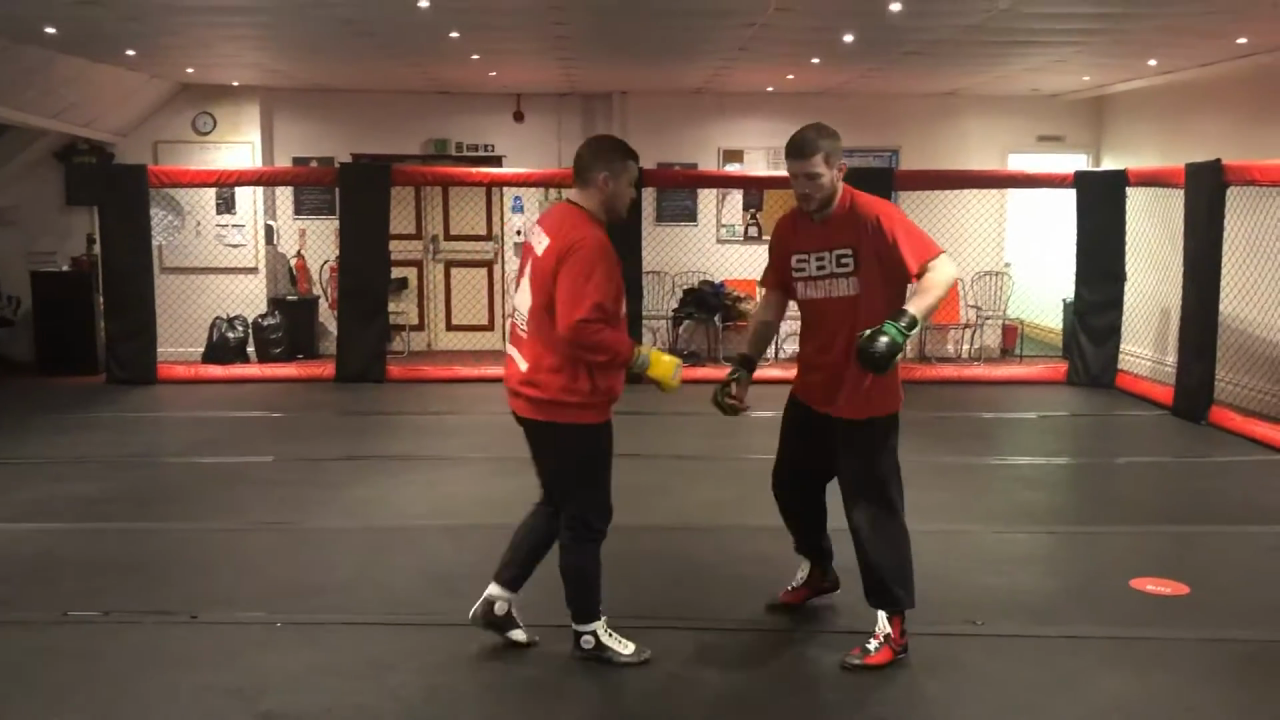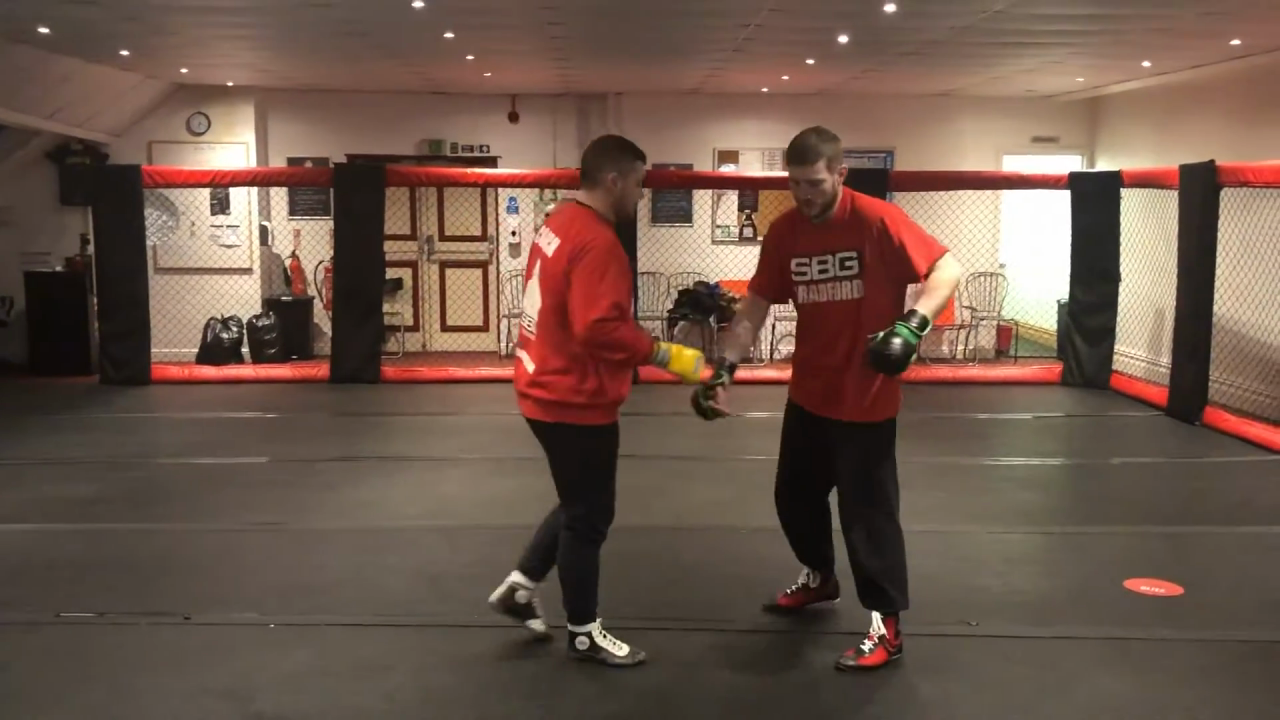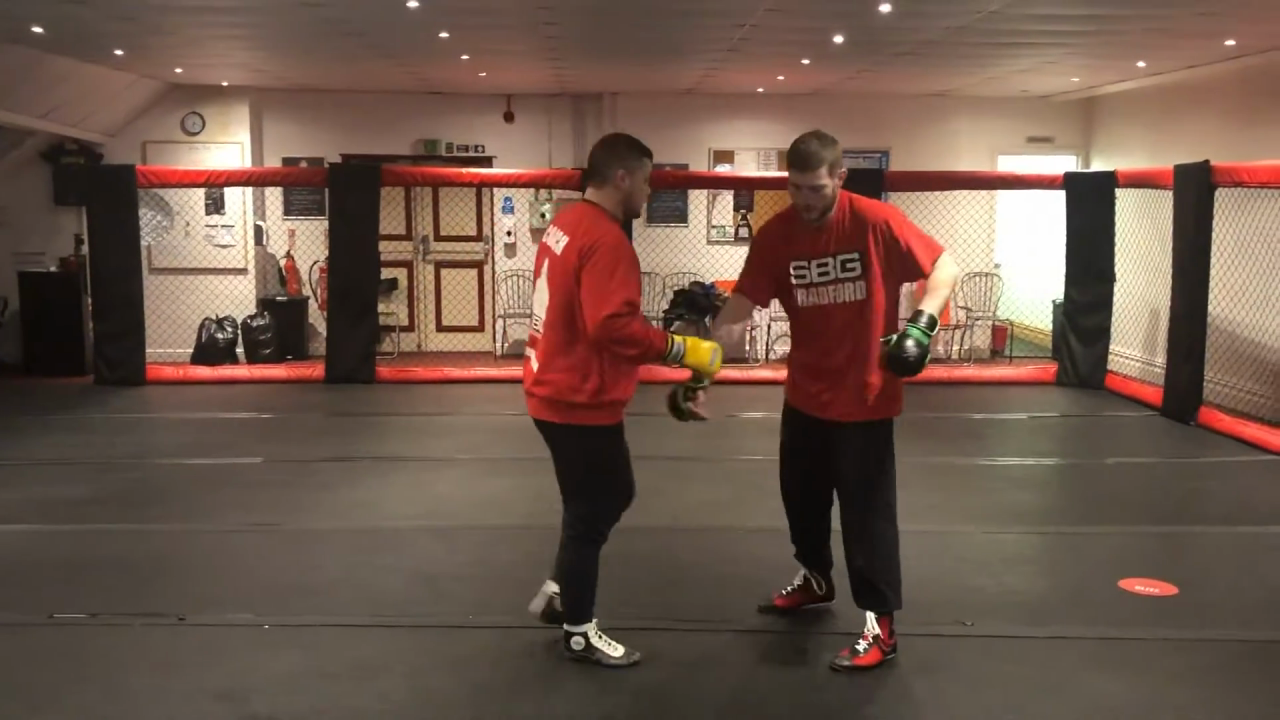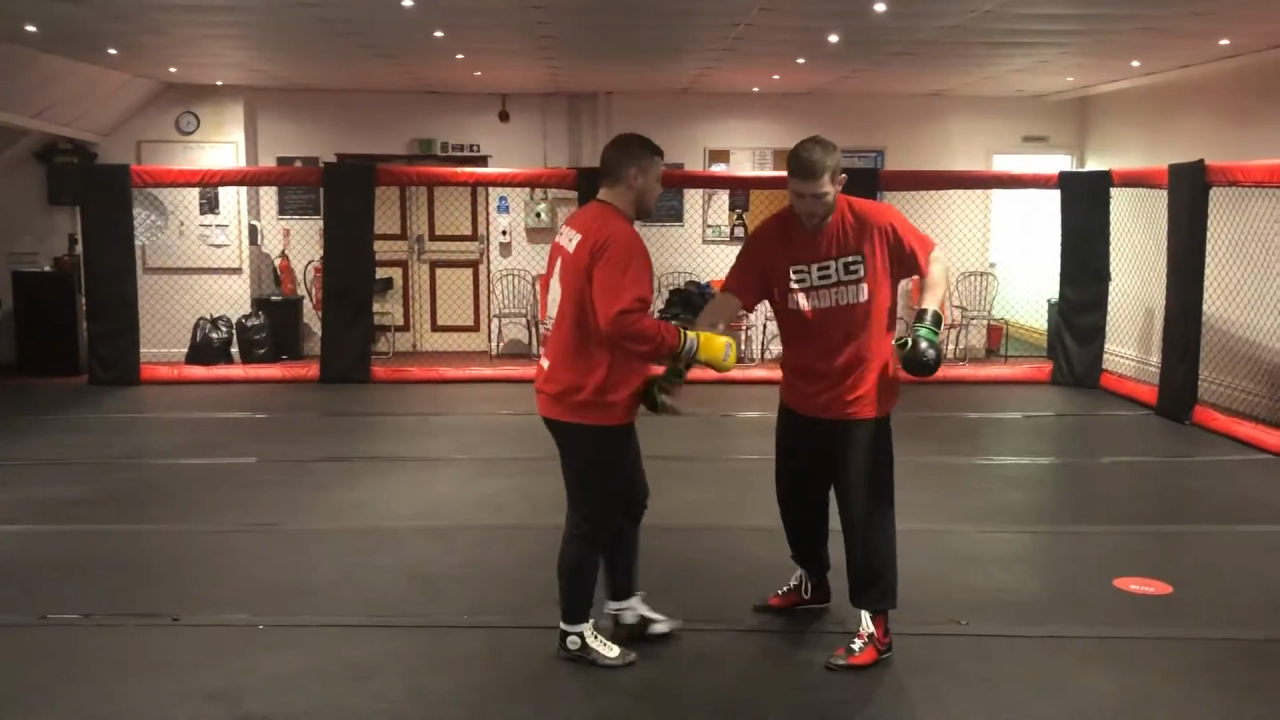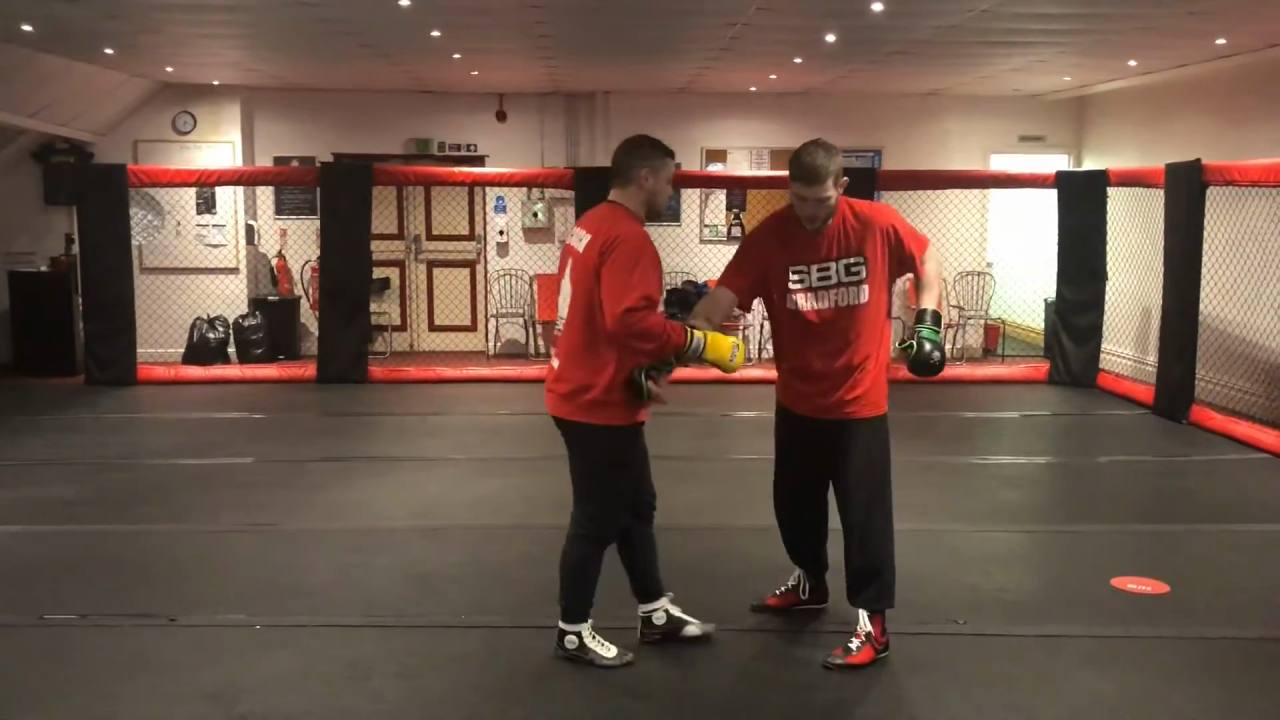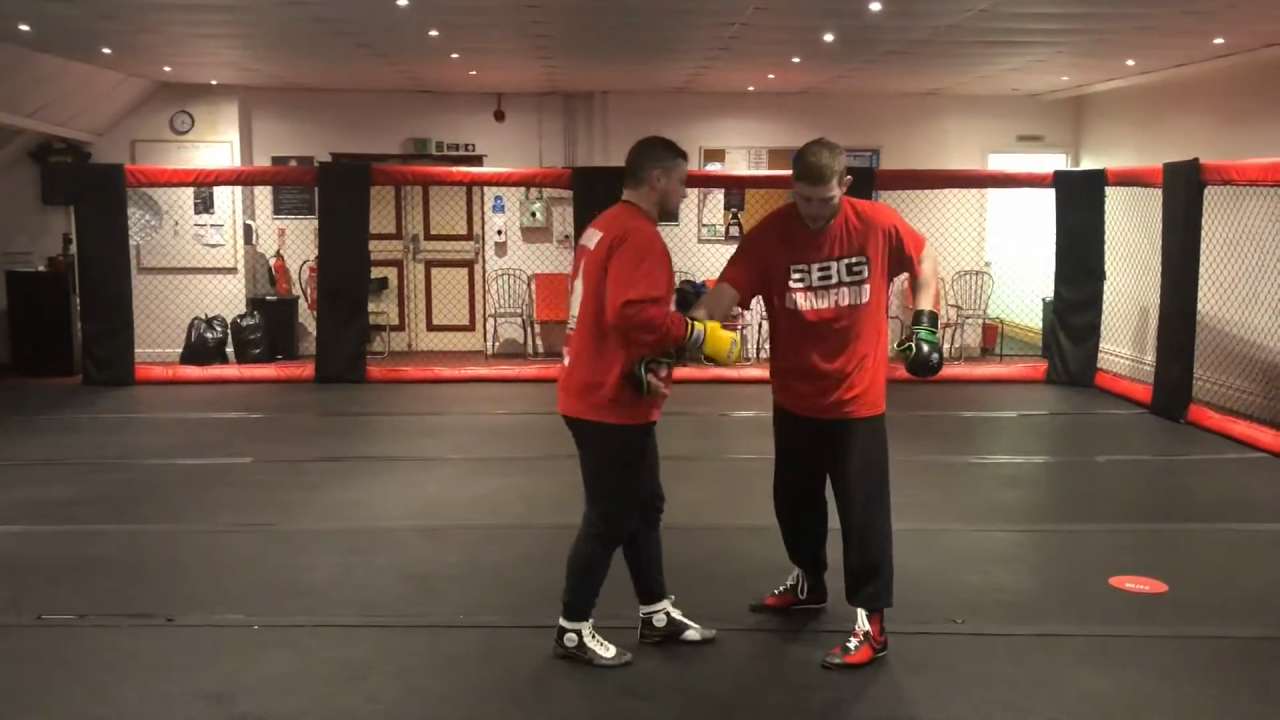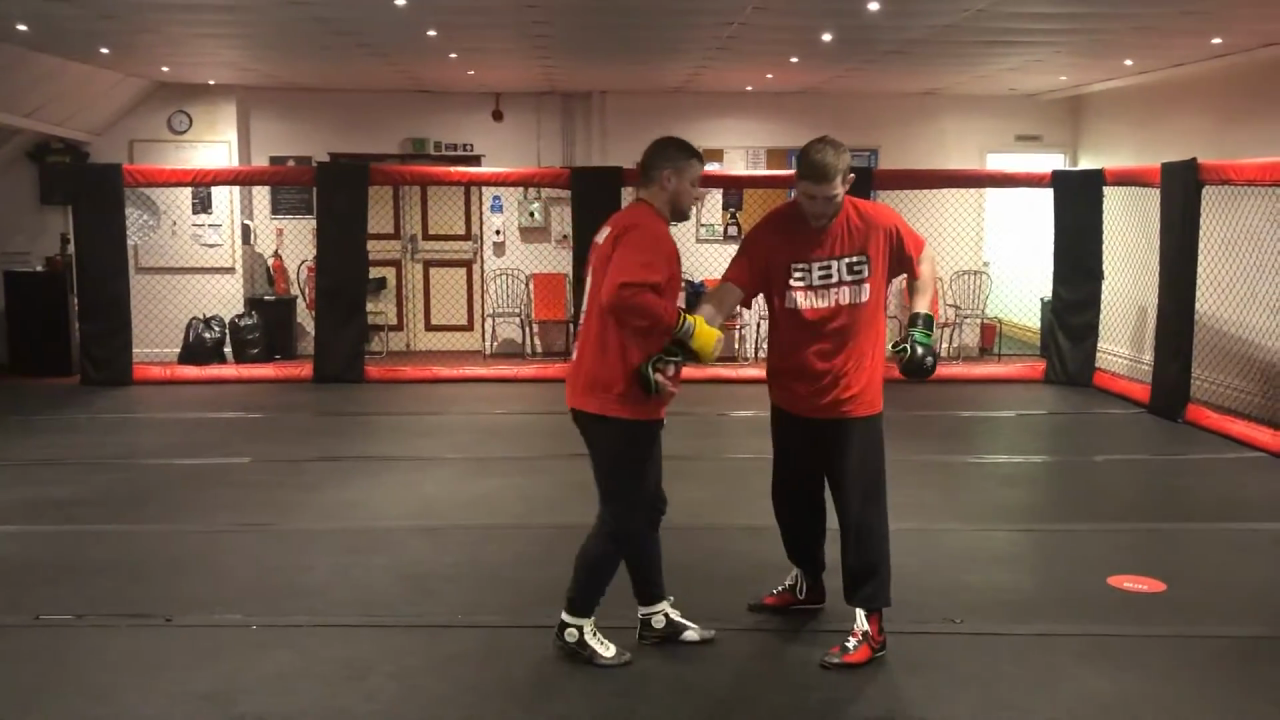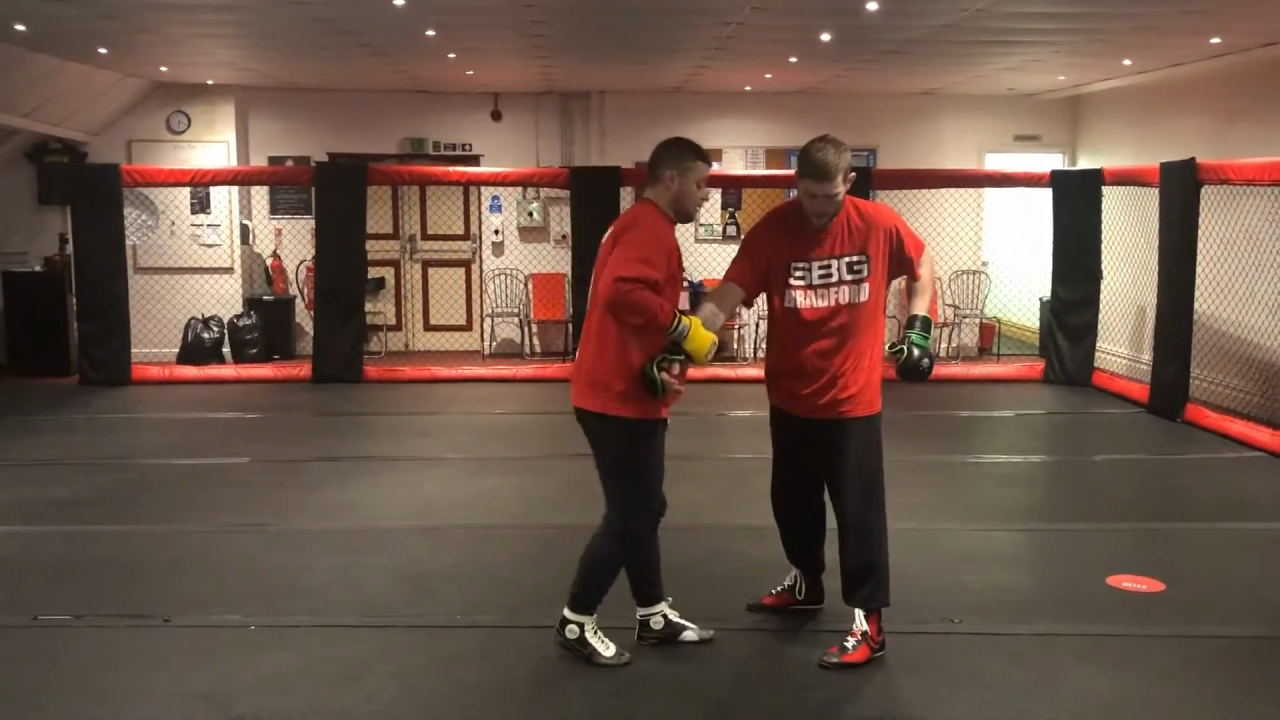
dt=0.1s
person 1, frame 1
left shoulder: (875, 217)
right shoulder: (788, 228)
left elbow: (942, 270)
right elbow: (773, 303)
left wrist: (899, 325)
right wrist: (745, 366)
left hip: (867, 395)
right hip: (810, 390)
left knee: (873, 509)
right knee: (791, 486)
left ankle: (892, 623)
right ankle: (817, 570)
person 1, frame 2
left shoulder: (876, 220)
right shoulder: (783, 232)
left elbow: (947, 269)
right elbow: (756, 308)
left wrist: (911, 326)
right wrist: (723, 370)
left hip: (867, 398)
right hip: (807, 395)
left knee: (868, 510)
right knee: (794, 495)
left ankle: (886, 625)
right ankle: (819, 578)
person 1, frame 3
left shoulder: (877, 221)
right shoulder: (775, 234)
left elbow: (944, 266)
right elbow: (739, 307)
left wrist: (920, 326)
left hip: (865, 399)
right hip: (804, 397)
left knee: (867, 511)
right knee: (800, 499)
left ankle: (880, 624)
right ankle: (816, 580)
person 1, frame 4
left shoulder: (877, 222)
right shoulder: (769, 238)
left elbow: (933, 262)
right elbow: (723, 308)
left wrist: (927, 323)
left hip: (862, 400)
right hip: (799, 399)
left knee: (865, 508)
right knee: (796, 498)
left ankle: (876, 624)
right ankle: (811, 581)
person 1, frame 5
left shoulder: (877, 223)
right shoulder: (768, 237)
left elbow: (927, 259)
right elbow: (717, 304)
left wrist: (927, 323)
left hip: (860, 399)
right hip: (796, 399)
left knee: (864, 508)
right knee: (793, 500)
left ankle: (873, 623)
right ankle: (809, 582)
person 1, frame 6
left shoulder: (879, 223)
right shoulder: (768, 235)
left elbow: (924, 261)
right elbow: (718, 301)
left wrist: (924, 322)
left hip: (857, 399)
right hip: (793, 397)
left knee: (862, 507)
right knee: (793, 498)
left ankle: (871, 623)
right ankle: (808, 580)
person 1, frame 7
left shoulder: (879, 223)
right shoulder: (770, 232)
left elbow: (922, 263)
right elbow: (721, 300)
left wrist: (920, 326)
left hip: (855, 398)
right hip: (791, 398)
left knee: (860, 507)
right knee: (792, 498)
left ankle: (870, 623)
right ankle: (806, 581)
person 1, frame 8
left shoulder: (880, 224)
right shoulder: (771, 231)
left elbow: (922, 267)
right elbow: (724, 299)
left wrist: (917, 328)
left hip: (853, 398)
right hip: (789, 396)
left knee: (858, 506)
right knee: (791, 497)
left ankle: (868, 623)
right ankle: (805, 581)
person 2, frame 1
left shoulder: (552, 222)
right shoulder: (588, 243)
right elbow: (582, 329)
left wrist: (624, 351)
right wrist: (647, 361)
left hip: (539, 393)
right hip: (569, 404)
left knee: (557, 504)
right knee: (586, 520)
left ankle: (497, 599)
right ankle: (589, 632)
person 2, frame 2
left shoulder: (559, 223)
right shoulder: (597, 243)
right elbow: (600, 330)
right wrist: (669, 357)
left hip: (550, 390)
right hip: (575, 404)
left knee: (579, 504)
right knee: (588, 516)
left ankle: (520, 587)
right ankle: (582, 632)
person 2, frame 3
left shoulder: (565, 222)
right shoulder: (606, 240)
right elbow: (613, 326)
right wrist: (684, 350)
left hip: (559, 390)
right hip: (581, 403)
left knee: (608, 498)
right knee: (589, 514)
left ankle: (560, 594)
right ankle: (577, 631)
person 2, frame 4
left shoulder: (579, 224)
right shoulder: (618, 239)
right elbow: (625, 322)
left wrist: (658, 355)
right wrist: (696, 345)
left hip: (579, 392)
right hip: (589, 404)
left knee: (628, 503)
right knee: (593, 518)
left ankle: (625, 609)
right ankle: (575, 632)
person 2, frame 5
left shoulder: (591, 226)
right shoulder: (627, 238)
right elbow: (631, 320)
left wrist: (644, 364)
right wrist: (702, 344)
left hip: (590, 392)
right hip: (599, 403)
left knee: (636, 506)
right knee: (598, 519)
left ankle: (656, 612)
right ankle: (573, 632)
person 2, frame 6
left shoulder: (606, 227)
right shoulder: (637, 236)
right elbow: (633, 312)
left wrist: (647, 363)
right wrist: (701, 336)
left hip: (611, 395)
right hip: (607, 404)
left knee: (643, 509)
right knee: (608, 518)
left ankle: (656, 614)
right ankle: (573, 630)
person 2, frame 7
left shoulder: (629, 225)
right shoulder: (647, 231)
right elbow: (626, 298)
left wrist: (668, 345)
right wrist: (690, 330)
left hip: (623, 394)
right hip: (617, 399)
left knee: (646, 510)
right knee: (622, 517)
left ankle: (655, 614)
right ankle: (575, 625)
person 2, frame 8
left shoulder: (652, 228)
right shoulder: (646, 229)
right elbow: (621, 293)
left wrist: (694, 328)
right wrist: (686, 330)
left hip: (640, 398)
right hip: (619, 400)
left knee: (645, 510)
right knee: (629, 516)
left ankle: (654, 615)
right ankle: (577, 621)
